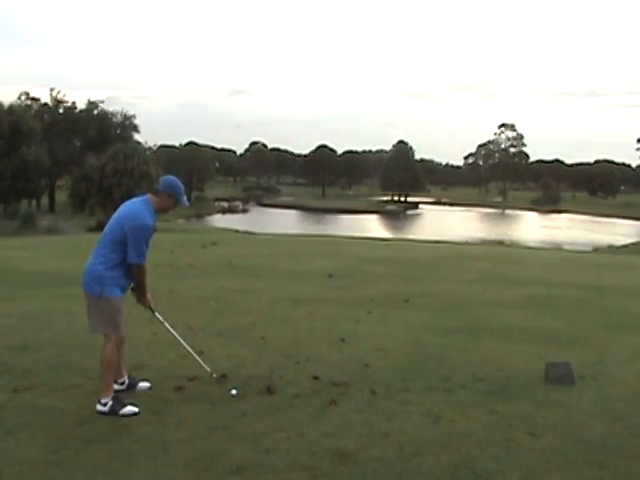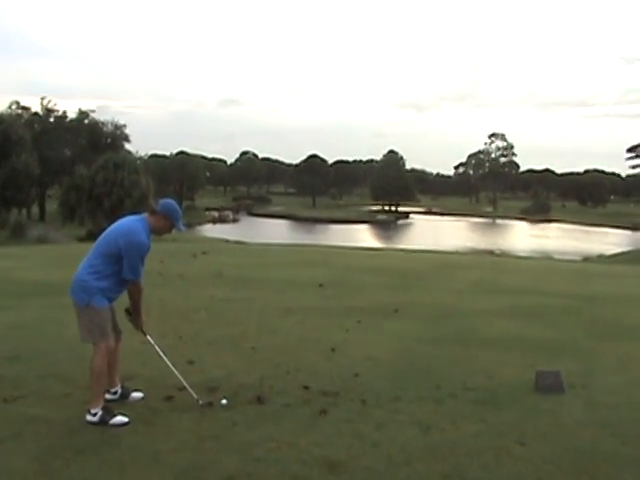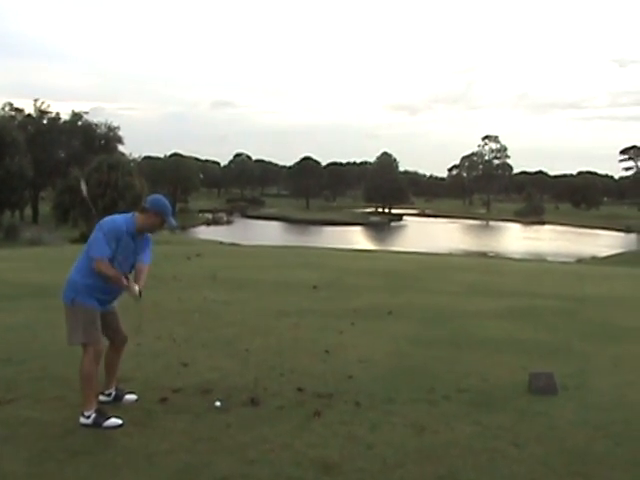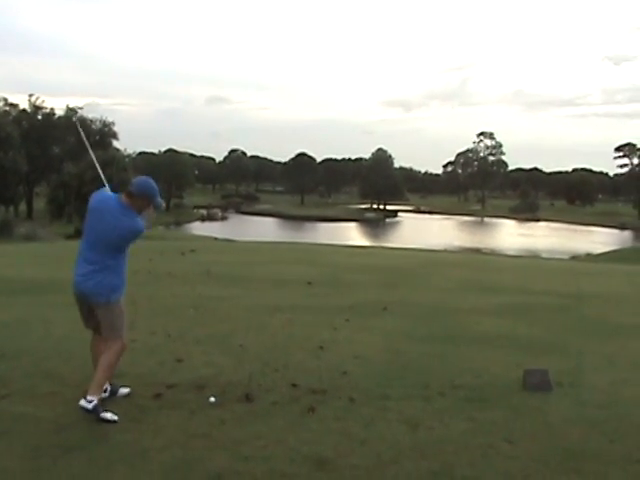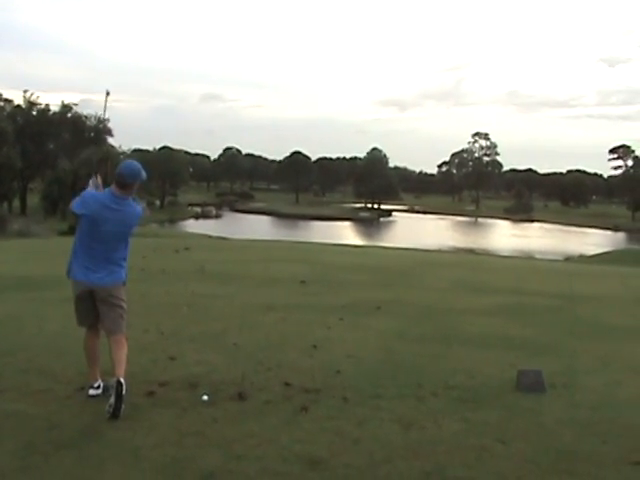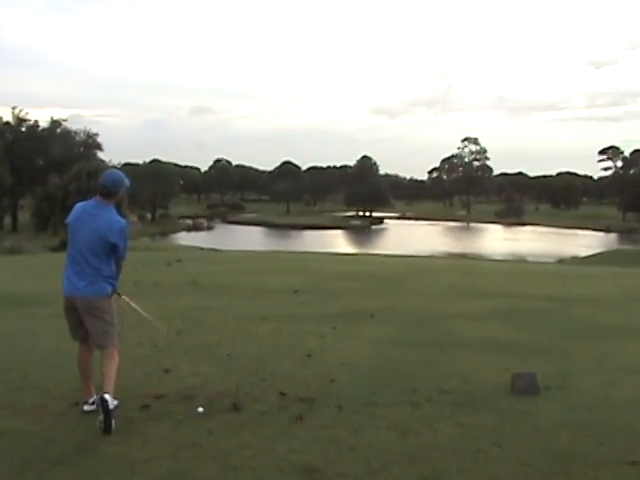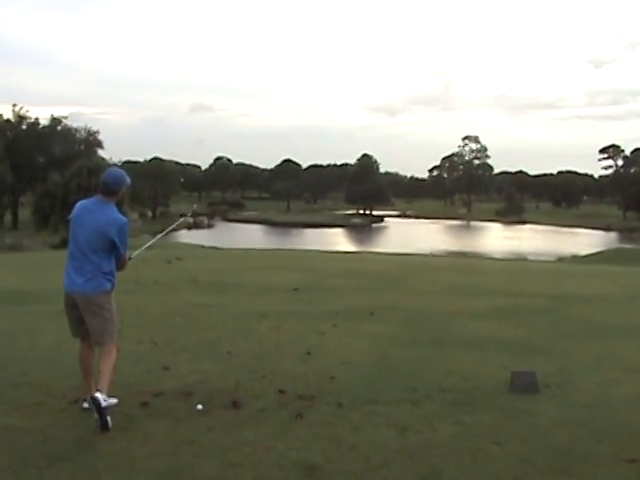
dt=0.7s
person 1, frame 1
left shoulder: (137, 205)
right shoulder: (142, 220)
right elbow: (137, 264)
left wrist: (140, 289)
right wrist: (143, 293)
left hip: (108, 277)
right hip: (105, 281)
left knee: (119, 331)
right knee: (114, 336)
left ankle: (121, 379)
right ankle: (106, 399)
person 1, frame 2
left shoulder: (134, 222)
right shoulder: (138, 238)
right elbow: (134, 282)
left wrist: (134, 309)
right wrist: (137, 314)
left hip: (96, 287)
right hip: (91, 291)
left knee: (114, 337)
right knee: (104, 346)
left ankle: (114, 388)
right ankle: (96, 409)
person 1, frame 3
left shoulder: (145, 239)
right shoulder: (113, 225)
left elbow: (142, 266)
right elbow: (98, 265)
left wrist: (138, 287)
right wrist: (127, 283)
left hip: (102, 296)
right hip: (83, 293)
left knee: (119, 339)
right knee: (93, 349)
left ankle: (109, 391)
right ankle: (89, 412)
person 1, frame 4
left shoulder: (100, 198)
right shoulder: (136, 225)
left hip: (82, 281)
right hip: (106, 288)
left knee: (100, 332)
right knee: (116, 342)
left ankle: (103, 385)
right ankle: (91, 397)
person 1, frame 5
left shoulder: (90, 200)
right shoulder: (135, 212)
left elbow: (74, 207)
left wrist: (92, 188)
right wrist: (102, 189)
left hip: (82, 277)
right hip: (111, 281)
left knee: (91, 329)
right knee: (117, 335)
left ankle: (94, 382)
right ankle: (119, 380)
person 1, frame 6
left shoulder: (77, 210)
right shoulder: (118, 224)
right elbow: (118, 263)
right wrist: (113, 283)
left hip: (71, 290)
right hip: (97, 293)
left knee: (85, 344)
right knee: (109, 348)
left ankle: (89, 398)
right ankle: (106, 395)
person 1, frame 7
left shoulder: (79, 208)
right shoulder: (118, 221)
right elbow: (121, 263)
right wrist: (121, 262)
left hip: (72, 287)
right hip: (97, 289)
left knee: (86, 341)
right knee: (107, 345)
left ankle: (90, 395)
right ankle: (100, 394)
